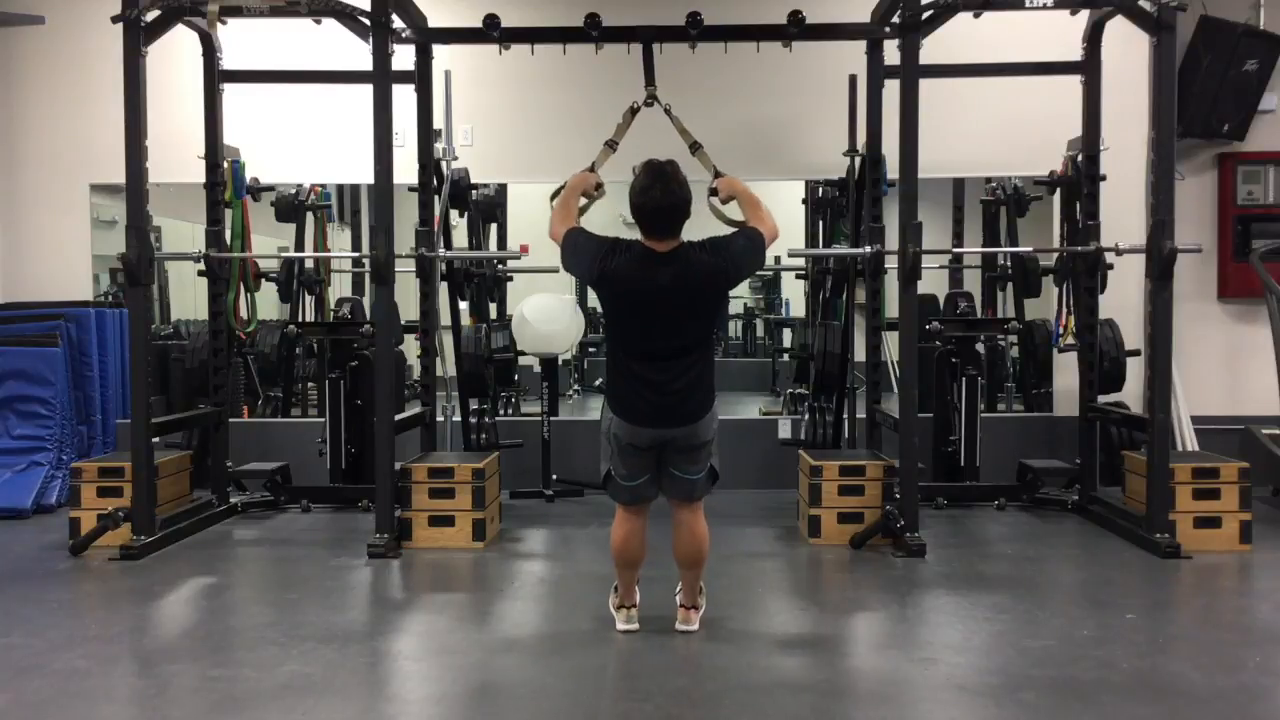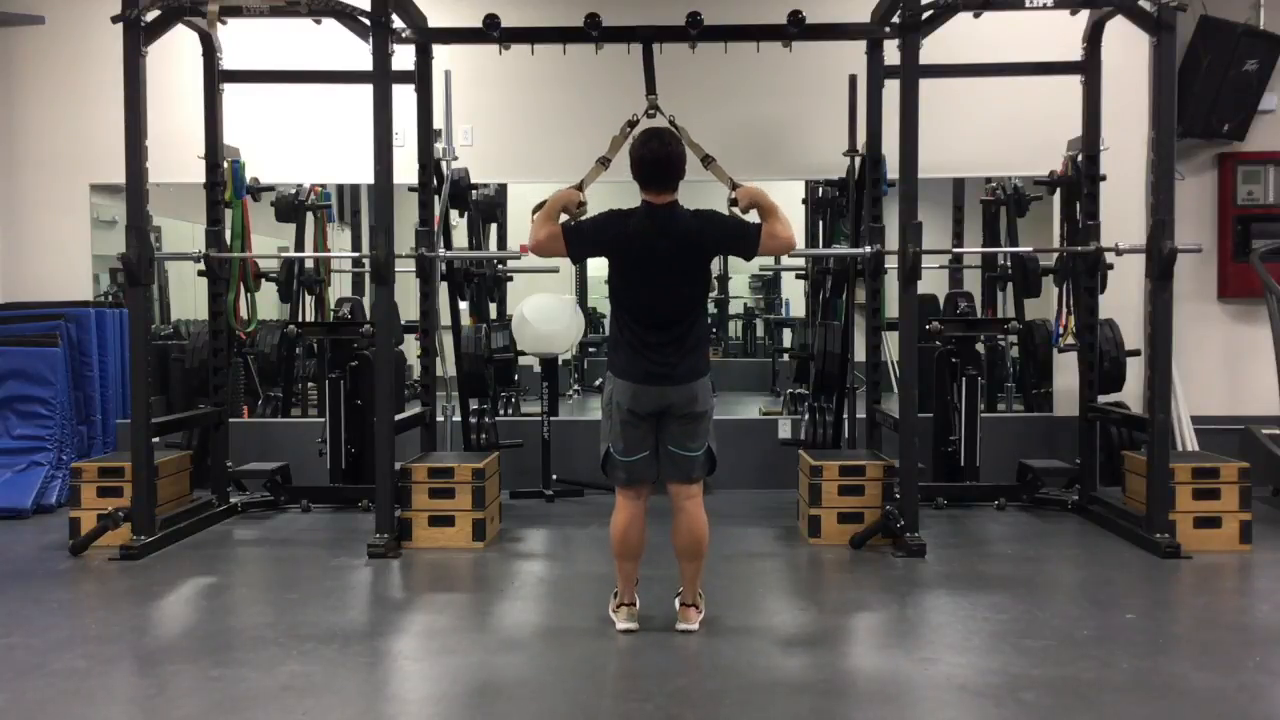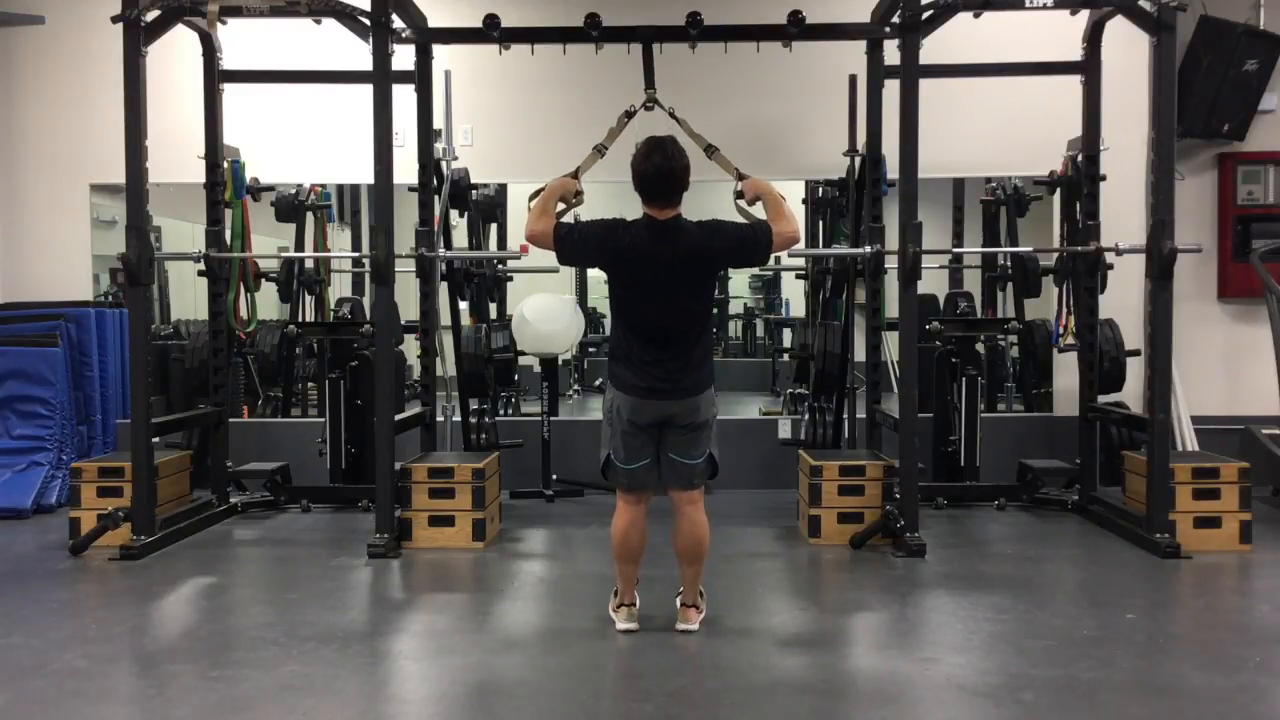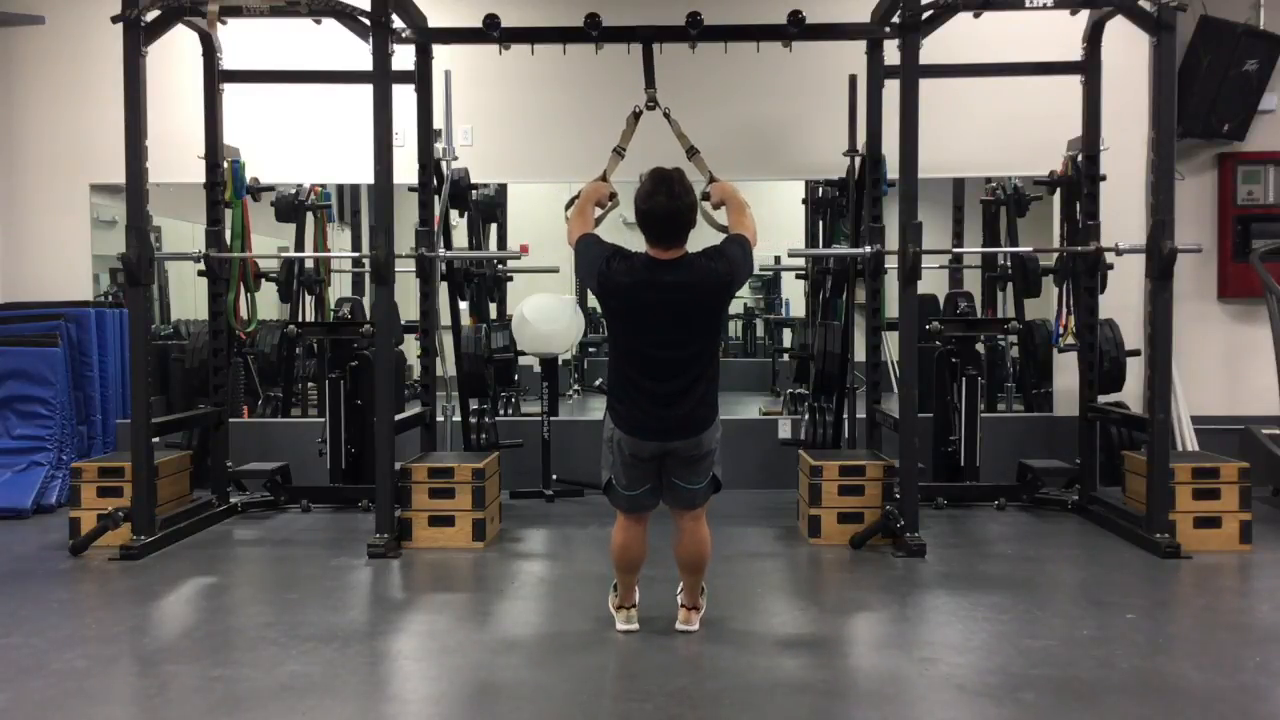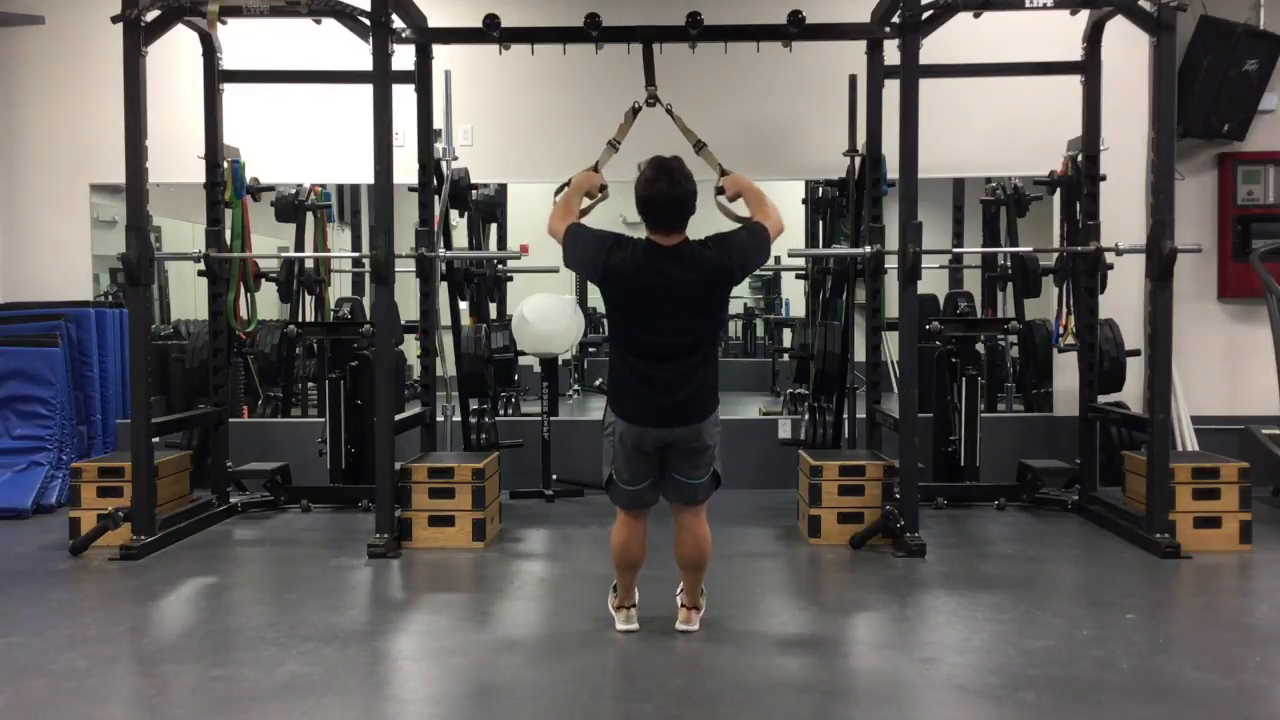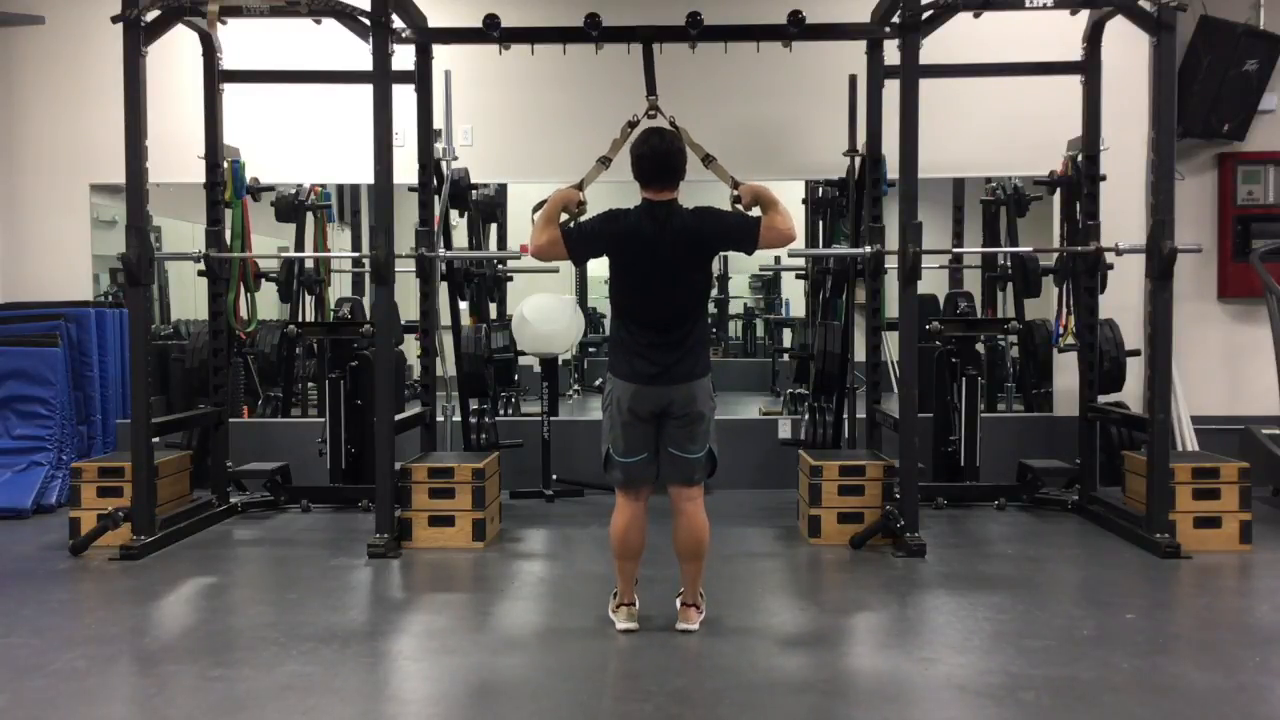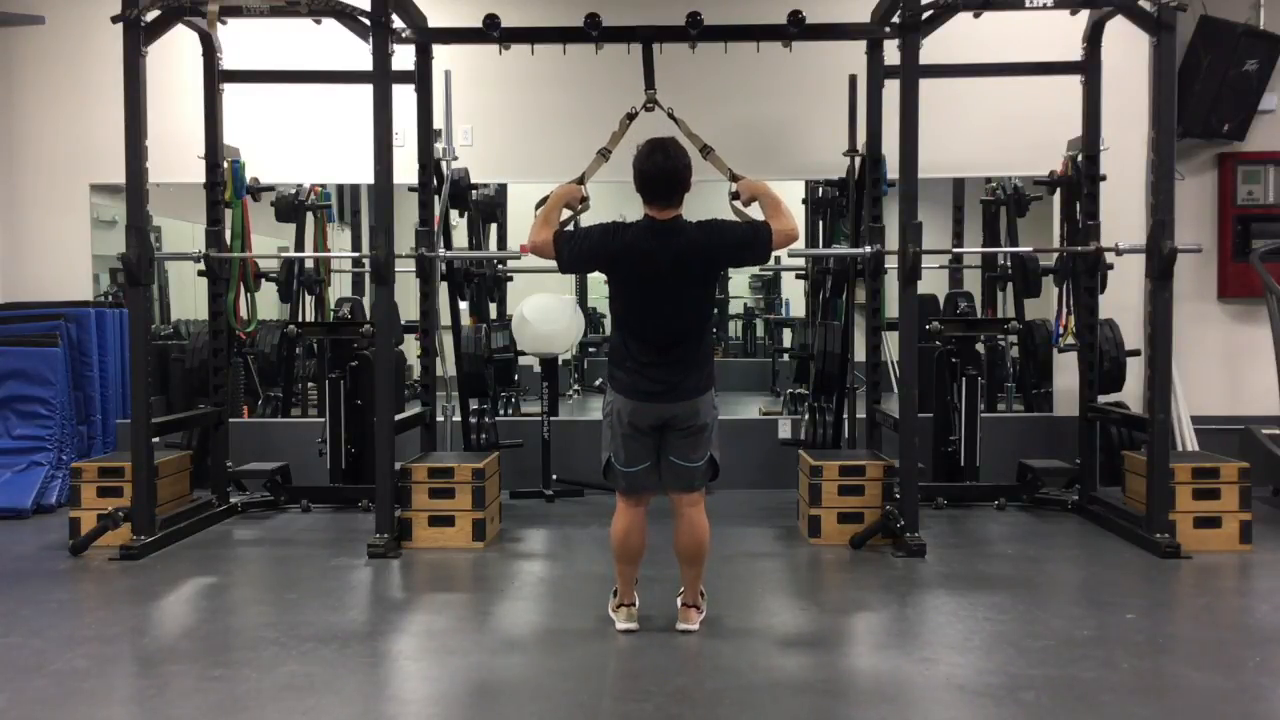
dt=0.7s
person 1, frame 1
left shoulder: (609, 265)
right shoulder: (714, 266)
left elbow: (561, 229)
right elbow: (766, 229)
left wrist: (576, 186)
right wrist: (737, 190)
left hip: (628, 415)
right hip: (692, 415)
left knee: (630, 511)
right knee: (688, 510)
left ankle: (625, 603)
right ankle: (689, 604)
person 1, frame 2
left shoulder: (616, 227)
right shoulder: (705, 227)
left elbow: (540, 241)
right elbow: (784, 239)
left wrist: (559, 201)
right wrist: (760, 199)
left hip: (629, 383)
right hip: (689, 383)
left knee: (630, 495)
right knee: (688, 494)
left ankle: (625, 602)
right ankle: (690, 603)
person 1, frame 3
left shoulder: (614, 240)
right shoulder: (710, 240)
left elbow: (536, 230)
right elbow: (788, 231)
left wrist: (557, 189)
right wrist: (763, 189)
left hip: (630, 393)
right hip: (691, 393)
left knee: (631, 500)
right knee: (689, 500)
left ankle: (625, 602)
right ankle: (691, 604)
person 1, frame 4
left shoulder: (613, 275)
right shoulder: (717, 274)
left elbow: (578, 230)
right elbow: (745, 229)
left wrist: (590, 196)
right wrist: (729, 195)
left hip: (630, 424)
right hip: (695, 425)
left knee: (631, 517)
right knee: (691, 516)
left ankle: (625, 604)
right ankle: (690, 605)
person 1, frame 5
left shoulder: (613, 260)
right shoulder: (720, 261)
left elbow: (560, 225)
right elbow: (771, 223)
left wrist: (580, 186)
right wrist: (744, 187)
left hip: (631, 417)
right hip: (695, 416)
left knee: (631, 514)
right knee: (691, 514)
left ankle: (624, 604)
right ankle: (691, 606)
person 1, frame 6
left shoulder: (616, 226)
right shoulder: (705, 224)
left elbow: (541, 246)
right elbow: (784, 231)
left wrist: (558, 202)
right wrist: (761, 194)
left hip: (630, 382)
right hip: (689, 383)
left knee: (630, 496)
right knee: (688, 496)
left ankle: (625, 603)
right ankle: (691, 603)
person 1, frame 7
left shoulder: (614, 242)
right shoulder: (711, 241)
left elbow: (539, 241)
right elbow: (786, 230)
left wrist: (560, 197)
right wrist: (759, 189)
left hip: (630, 394)
right hip: (691, 395)
left knee: (630, 501)
right knee: (690, 502)
left ankle: (625, 602)
right ankle: (691, 604)
